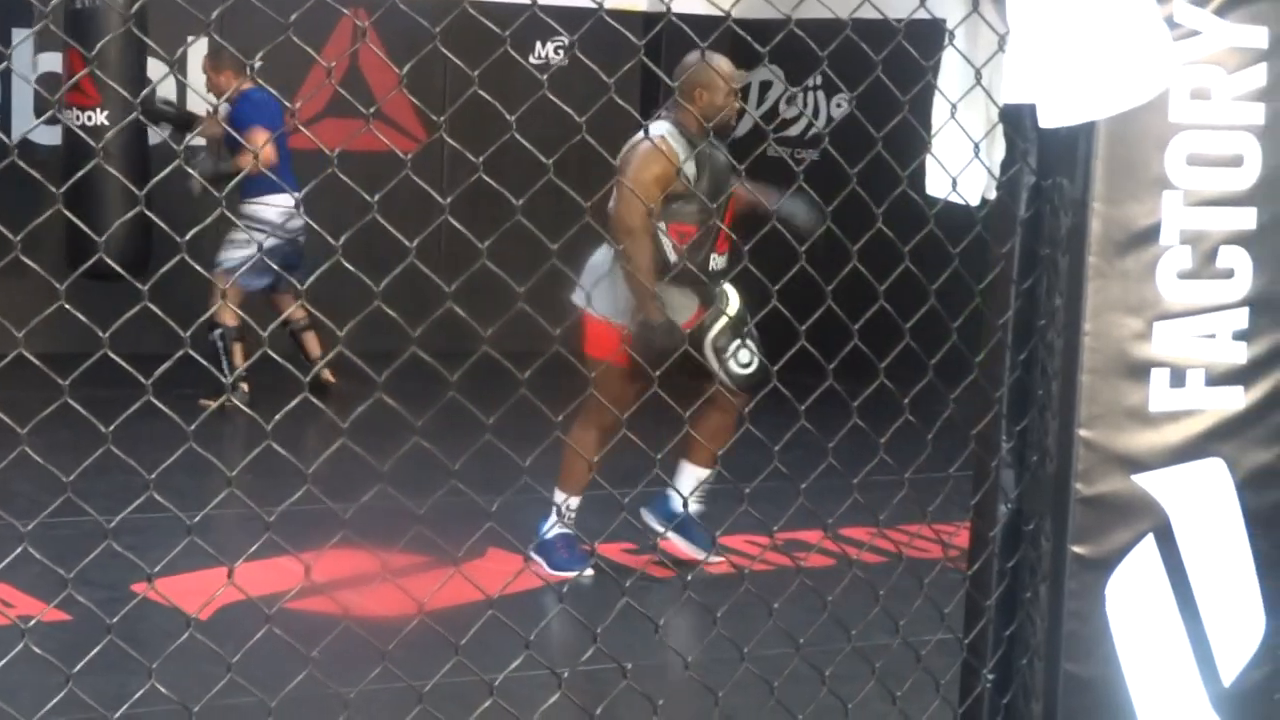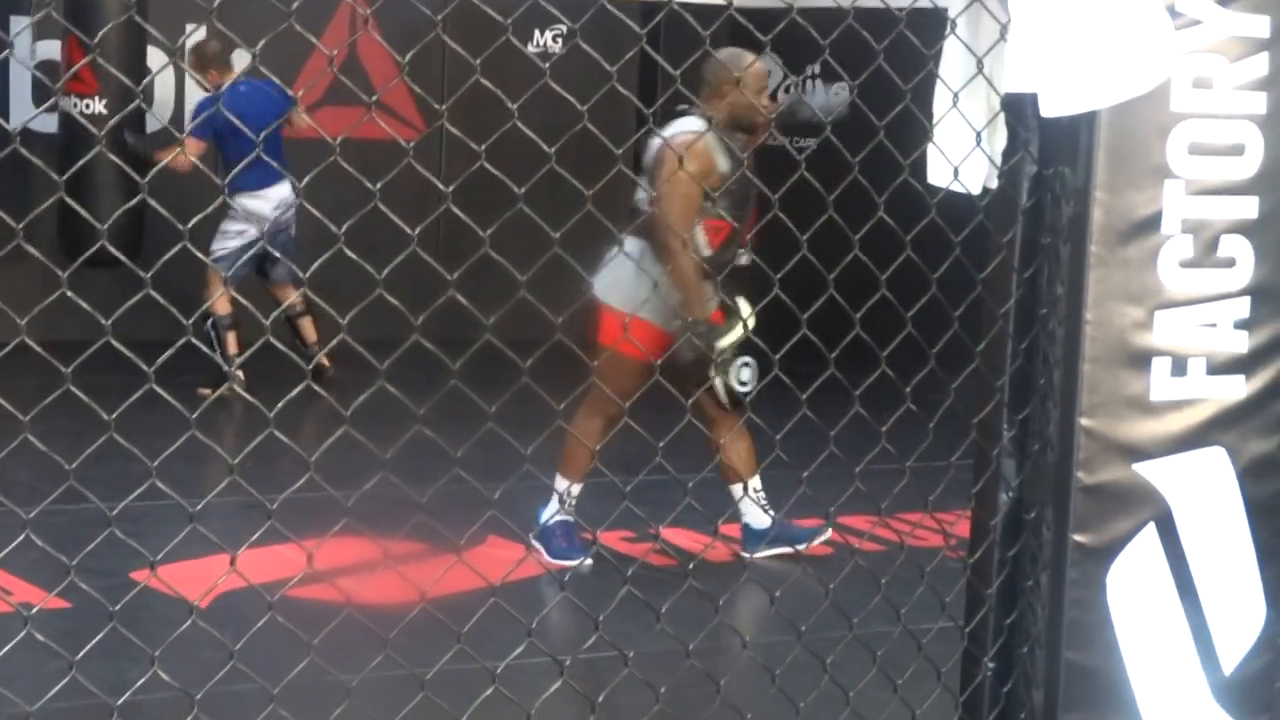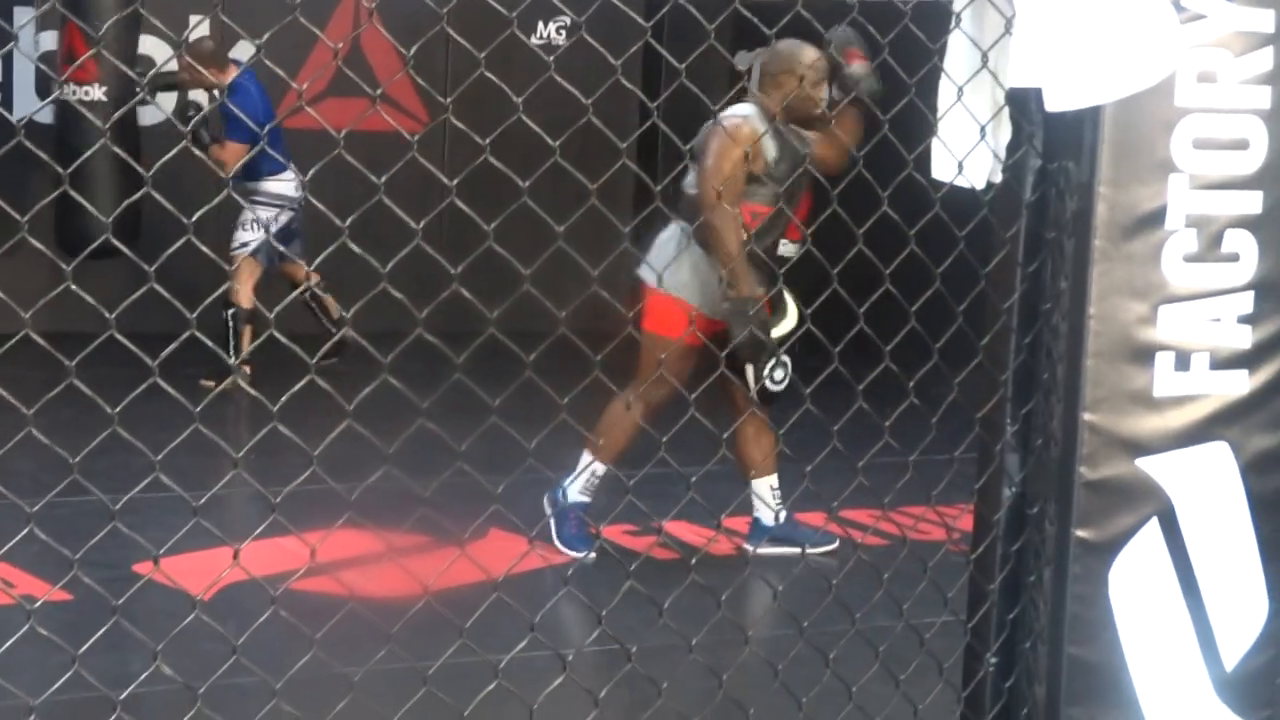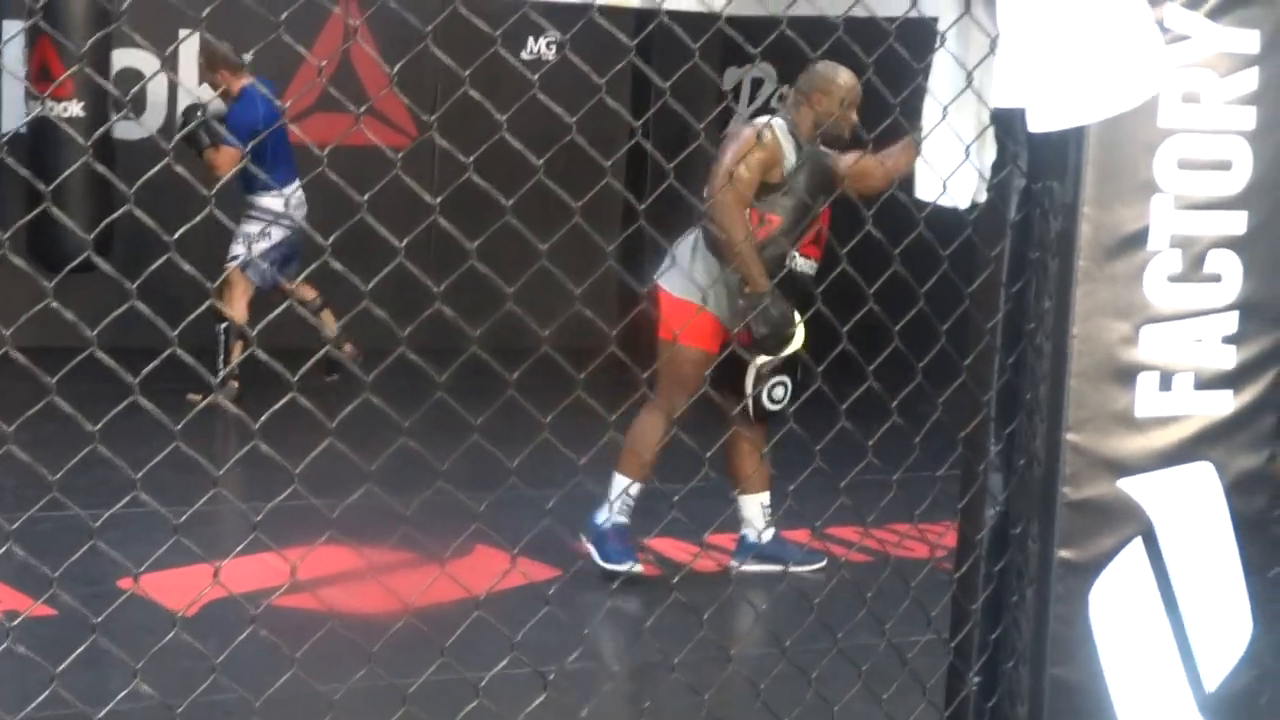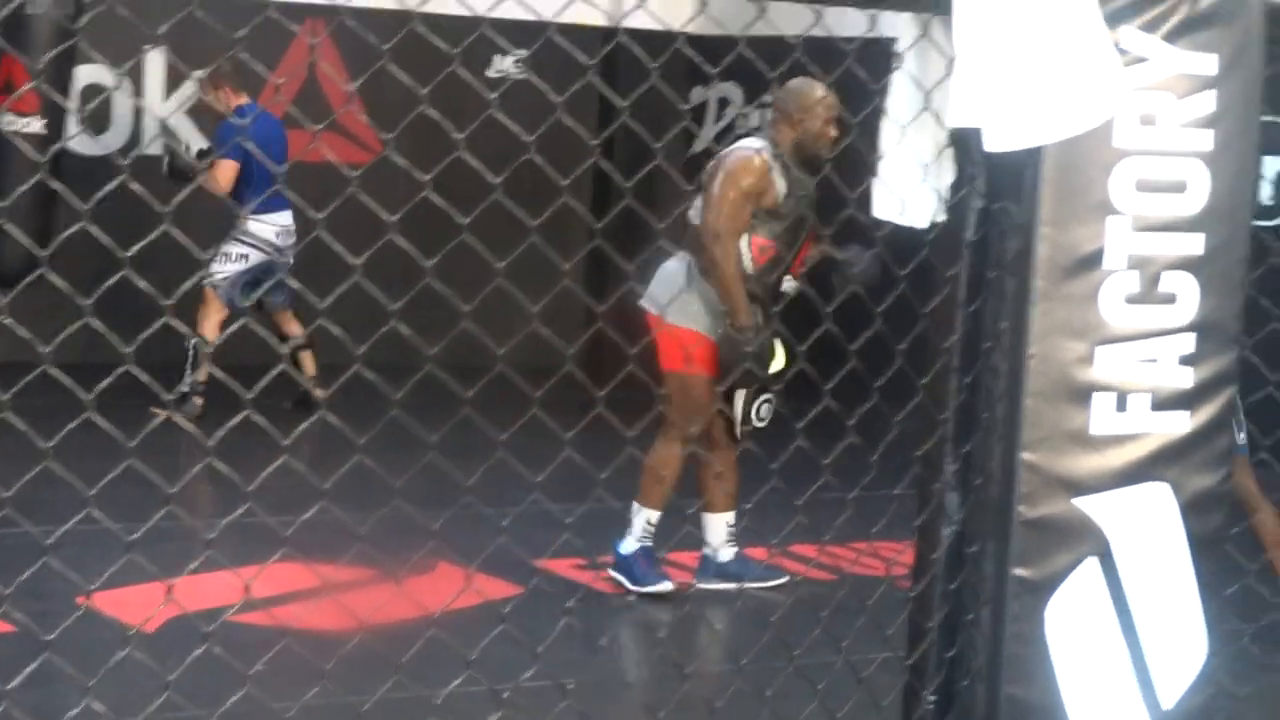
dt=0.2s
person 1, frame 1
left shoulder: (706, 147)
right shoulder: (656, 148)
left elbow: (727, 194)
right elbow: (629, 230)
left wrist: (776, 201)
right wrist: (649, 316)
left hip: (687, 299)
right hip: (627, 302)
left knee: (733, 389)
right knee: (603, 413)
left ankle: (677, 504)
right ankle: (557, 531)
person 1, frame 2
left shoulder: (723, 139)
right shoulder: (689, 145)
left elbow: (751, 140)
right elbow: (674, 233)
right wrist: (692, 320)
left hip: (698, 296)
right hip: (645, 293)
left knee: (725, 406)
right knee: (606, 405)
left ankle: (759, 526)
right ankle: (555, 517)
person 1, frame 3
left shoulder: (788, 135)
right shoulder: (738, 129)
left elbow: (836, 151)
right elbow: (714, 212)
left wrist: (854, 92)
right wrist: (743, 296)
left hip: (741, 286)
right hip: (687, 278)
left knee: (753, 399)
right knee: (649, 392)
left ankle: (771, 521)
right ankle: (573, 496)
person 1, frame 4
left shoulder: (821, 159)
right shoulder: (762, 137)
left elbow: (877, 172)
right elbow: (722, 208)
right wrist: (760, 288)
left hip: (755, 297)
right hip: (702, 286)
left knee: (752, 416)
right knee: (671, 402)
left ankle: (758, 539)
right ankle: (609, 519)
person 1, frame 5
left shoulder: (795, 177)
right shoulder: (750, 161)
left elbow: (777, 252)
right elbow: (717, 239)
right wrist: (744, 321)
left hip: (733, 317)
right hip: (690, 308)
left knee: (726, 432)
right knee: (686, 427)
left ankle: (720, 557)
right ankle: (633, 547)
person 2, frame 1
left shoulder: (246, 104)
right shoulder: (263, 99)
left elbow: (265, 156)
right elbow: (225, 133)
left wrist: (220, 169)
right wrist: (182, 117)
left hip: (263, 214)
right hip: (289, 212)
left knee: (224, 298)
right knee: (286, 297)
left ankle: (236, 387)
right ankle: (321, 371)
person 2, frame 2
left shoulder: (214, 107)
right shoulder: (268, 89)
left elbow: (182, 162)
right elbow: (300, 123)
left wrist: (143, 150)
left hip: (250, 207)
right hip: (281, 199)
left knee: (216, 289)
right knee: (283, 286)
left ankle: (232, 374)
right ankle: (317, 359)
person 2, frame 3
left shoulder: (238, 101)
right shoulder: (240, 71)
left elbow: (230, 164)
right elbow: (198, 80)
left wrist: (200, 134)
left hip: (269, 194)
right hip: (283, 185)
left knee: (241, 278)
right knee: (294, 267)
left ankle: (238, 366)
right ankle: (339, 331)
person 2, frame 4
left shoulder: (246, 109)
right shoulder: (259, 88)
left elbow: (223, 169)
left wrist: (199, 137)
right wrist: (213, 127)
left hip: (270, 208)
right hip: (287, 201)
left knee: (235, 291)
right knee: (291, 283)
left ankle: (227, 382)
right ankle: (342, 347)
person 2, frame 5
left shoulder: (234, 126)
right shoulder: (272, 122)
left elbow: (221, 185)
left wrist: (189, 170)
right wrist: (212, 162)
left hip: (254, 230)
right hip: (282, 227)
left knee: (210, 311)
right knee: (282, 313)
left ankle: (191, 398)
right ankle: (313, 388)
